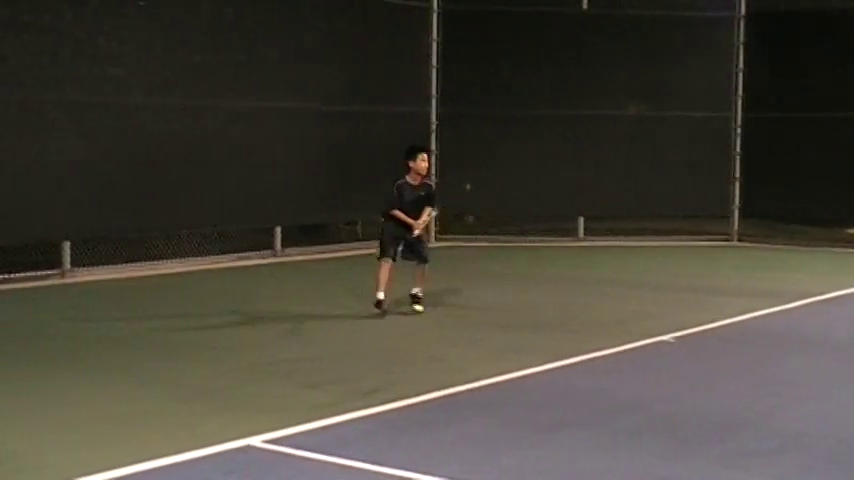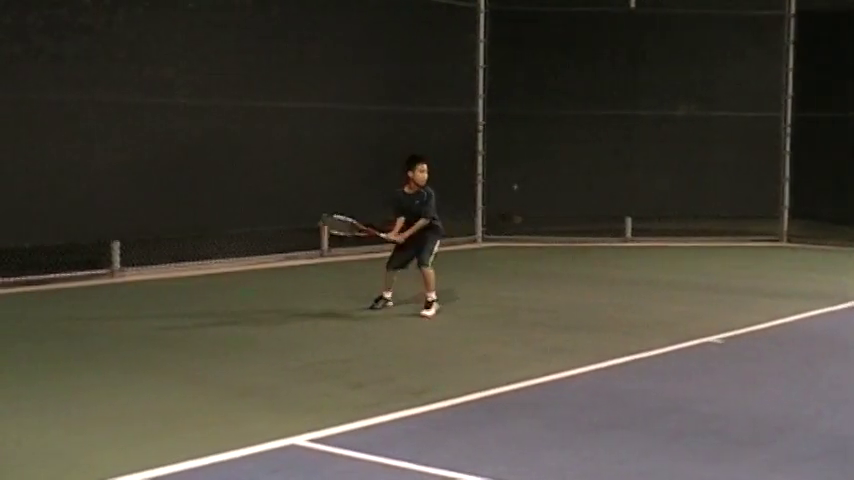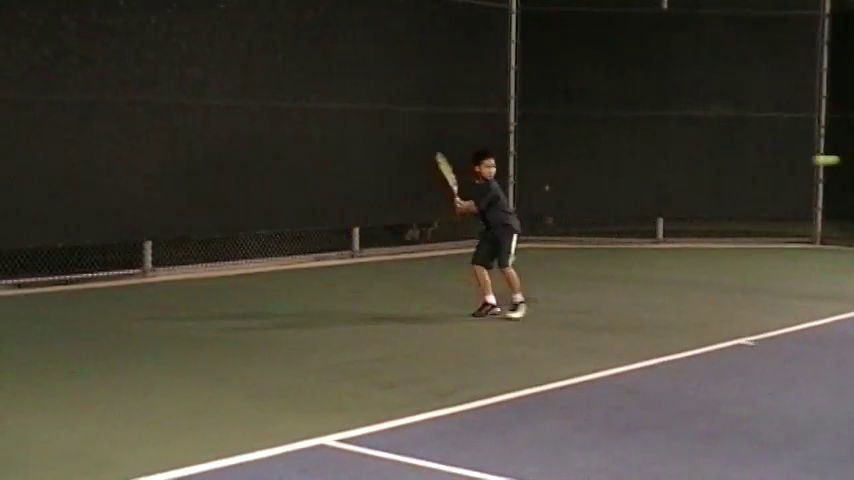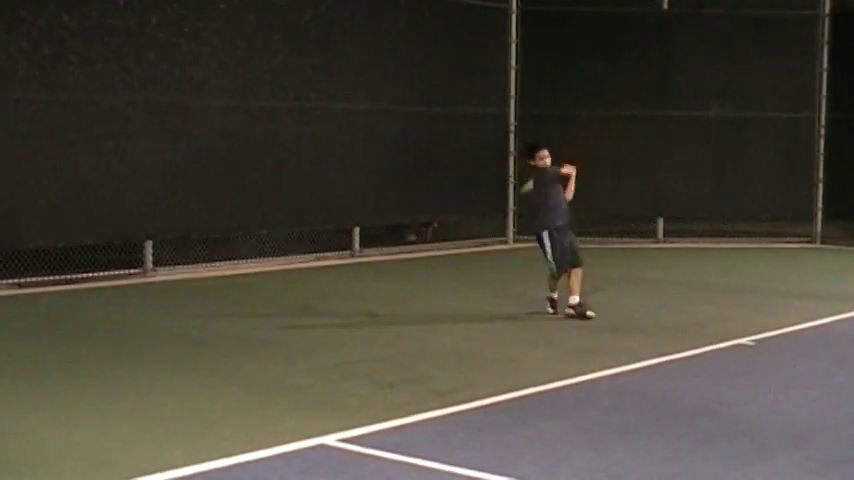
dt=0.5s
person 1, frame 1
left shoulder: (428, 186)
right shoulder: (399, 186)
left elbow: (429, 206)
right elbow: (392, 209)
left wrist: (422, 221)
right wrist: (410, 221)
left hip: (417, 225)
right hip: (393, 224)
left knee: (422, 258)
right knee: (387, 258)
left ankle: (416, 294)
right ankle: (380, 298)
person 1, frame 2
left shoulder: (427, 194)
right shoulder: (399, 195)
left elbow: (426, 219)
right elbow: (400, 217)
left wrist: (405, 235)
right wrist: (395, 232)
left hip: (431, 233)
right hip: (408, 233)
left knee: (424, 263)
right knee: (392, 264)
left ankle: (431, 300)
right ankle: (387, 297)
person 1, frame 3
left shoulder: (490, 187)
right shoulder: (476, 185)
left elbow: (476, 207)
right elbow: (473, 204)
left wrist: (461, 205)
right wrist: (461, 204)
left hip: (507, 228)
right hip: (491, 230)
left knee: (505, 266)
right knee: (478, 264)
left ankle: (518, 301)
right ankle: (491, 303)
person 1, frame 4
left shoulder: (551, 173)
right shoulder: (541, 174)
right elbow: (569, 171)
left wrist: (570, 187)
right wrist: (570, 170)
left hip: (563, 225)
right hip: (547, 228)
left knee: (576, 264)
right knee: (558, 268)
left ankle: (574, 304)
right ankle: (552, 297)
